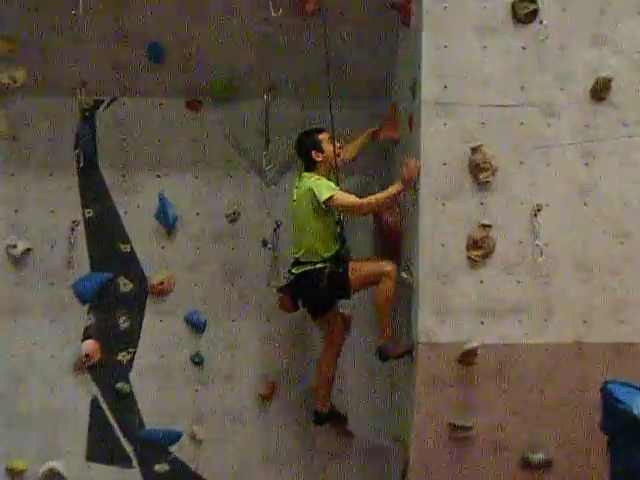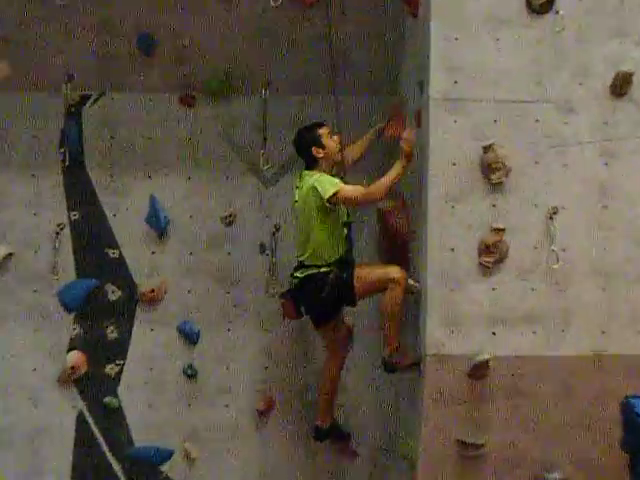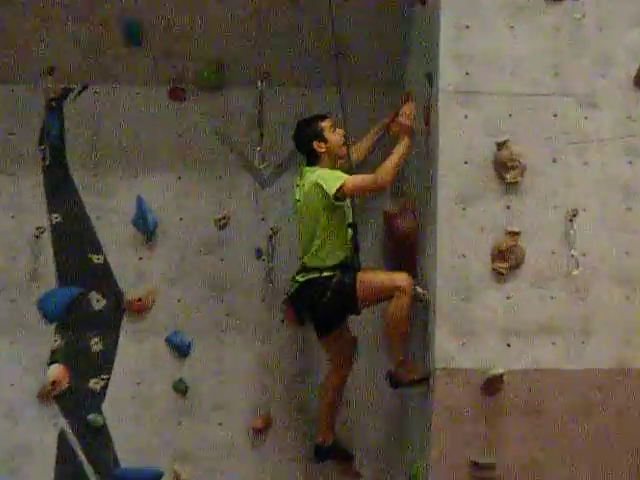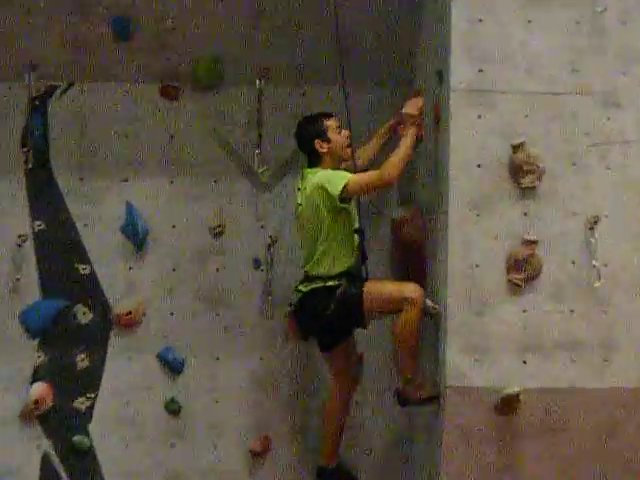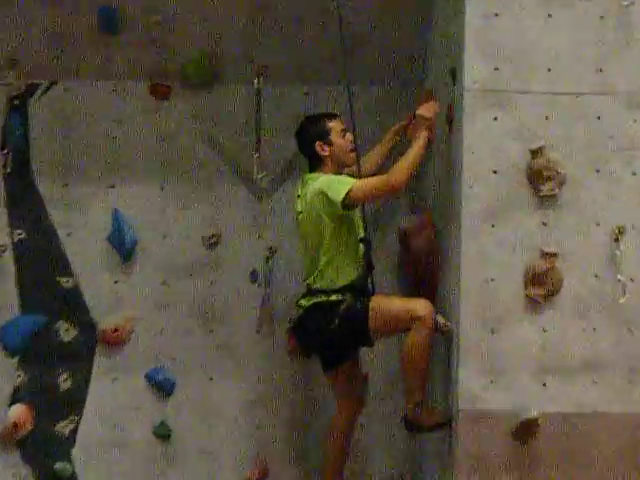
dt=0.1s
person 1, frame 1
left shoulder: (309, 179)
right shoulder: (316, 186)
left elbow: (343, 157)
right elbow: (361, 206)
left hip: (312, 276)
right hip: (319, 275)
left knee: (334, 339)
right knee: (386, 270)
left ankle: (322, 408)
right ankle: (387, 342)
person 1, frame 2
left shoulder: (311, 177)
right shoulder: (319, 184)
left elbow: (348, 157)
right elbow: (370, 195)
left wrist: (375, 132)
right wrist: (403, 159)
left hip: (314, 281)
right hip: (323, 279)
left knee: (338, 348)
right knee: (395, 276)
left ankle: (323, 423)
right ankle: (393, 353)
person 1, frame 3
left shoulder: (313, 176)
right shoulder: (322, 180)
left elbow: (352, 156)
right elbow: (380, 181)
left wrist: (381, 128)
right wrist: (405, 137)
left hip: (318, 286)
right hip: (325, 284)
left knee: (341, 358)
right knee: (402, 283)
left ankle: (325, 442)
right ankle: (400, 368)
person 1, frame 4
left shoulder: (314, 178)
right shoulder: (325, 181)
left elbow: (357, 161)
right elbow: (386, 177)
left wrist: (389, 129)
right wrist: (411, 130)
left hip: (324, 297)
right hip: (330, 296)
left knee: (347, 375)
right knee: (412, 295)
right ankle: (409, 384)
person 1, frame 5
left shoulder: (316, 185)
right shoulder: (327, 188)
left elbow: (363, 170)
right elbow: (394, 182)
left wrist: (397, 131)
right wrist: (423, 132)
left hip: (326, 313)
right hip: (334, 311)
left knee: (351, 395)
right knee: (422, 313)
right ankle: (416, 409)
